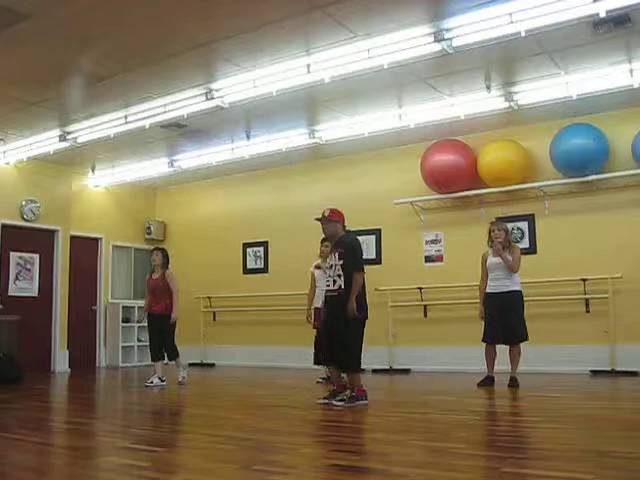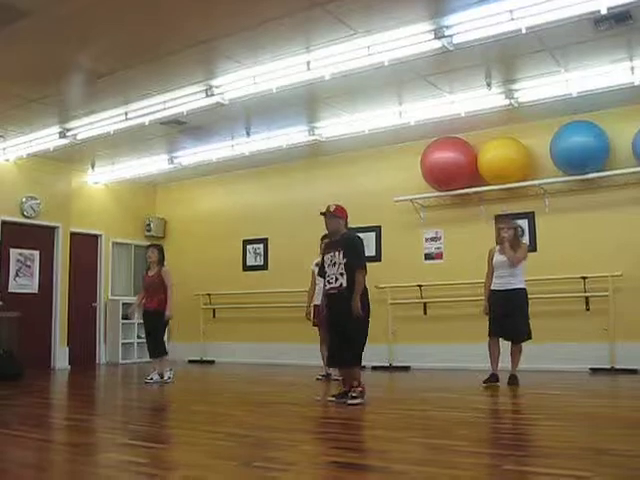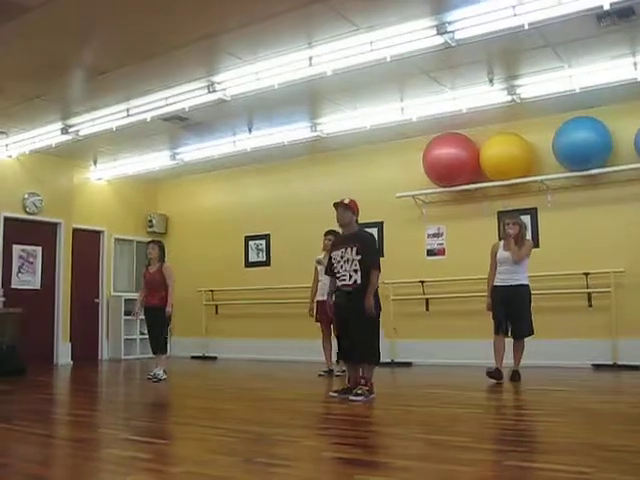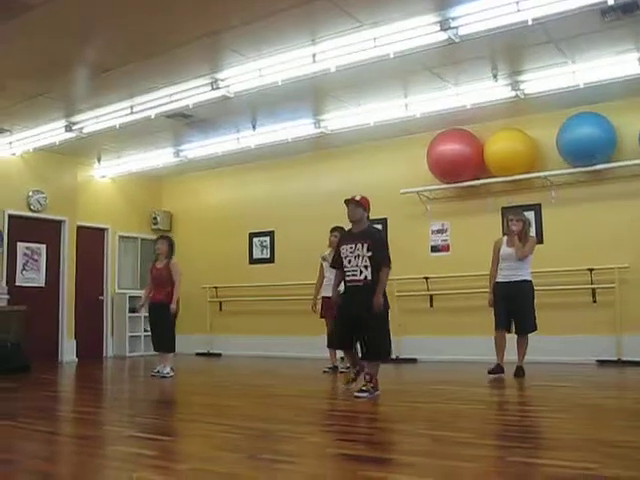
dt=0.3s
person 1, frame 1
left shoulder: (350, 242)
right shoulder: (335, 247)
left elbow: (359, 272)
left wrist: (352, 300)
right wrist: (326, 304)
left hip: (349, 306)
right hip: (334, 306)
left knee: (348, 350)
right knee: (329, 347)
left ankle: (359, 392)
right ankle: (339, 387)
person 1, frame 2
left shoulder: (353, 241)
right shoulder: (328, 246)
left elbow: (360, 271)
left wrist: (356, 299)
right wrist: (325, 300)
left hip: (352, 304)
right hip: (335, 304)
left knee: (351, 347)
right knee: (338, 349)
left ankle: (358, 388)
right ankle: (348, 387)
person 1, frame 3
left shoulder: (366, 238)
right shoulder: (336, 243)
left elbow: (375, 269)
left wrist: (370, 297)
right wrist: (330, 296)
left hip: (363, 301)
right hip: (343, 302)
left knee: (365, 344)
right knee: (347, 345)
left ankle: (367, 385)
right ankle: (353, 383)
person 1, frame 4
left shoulder: (376, 236)
right shoulder: (344, 239)
left elbow: (385, 267)
right elbow: (339, 267)
left wrist: (379, 293)
right wrist: (335, 289)
left hip: (371, 297)
right hip: (349, 296)
left knee: (374, 340)
right knee: (341, 336)
left ankle: (371, 382)
right ankle: (357, 365)
person 2, frame 1
left shoulder: (514, 249)
right shoulder: (486, 255)
left elbow: (514, 269)
right elbow: (483, 281)
left wrist: (501, 253)
right wrist: (481, 303)
left hip: (512, 295)
right hip: (492, 297)
left knee: (514, 338)
right knee: (490, 339)
left ankle: (513, 375)
right ankle: (490, 375)
person 2, frame 2
left shoulder: (522, 247)
right shoulder: (493, 251)
left elbow: (514, 261)
right elbow: (489, 277)
left wrist: (507, 244)
right wrist: (486, 300)
left hip: (516, 293)
right hip: (497, 294)
left knee: (517, 336)
right knee: (493, 334)
left ankle: (513, 373)
right ankle: (494, 373)
person 2, frame 3
left shoulder: (526, 244)
right shoulder: (497, 246)
left elbow: (517, 258)
right elbow: (492, 272)
left wrist: (512, 240)
right wrist: (488, 295)
left hip: (519, 289)
right hip: (499, 290)
left knee: (519, 333)
right knee: (499, 331)
left ankle: (516, 369)
right ankle: (498, 368)
person 2, frame 4
left shoulder: (530, 240)
right shoulder: (499, 242)
left elbow: (521, 255)
right elbow: (494, 269)
left wrist: (515, 237)
right wrist: (491, 292)
left hip: (522, 286)
right hip: (502, 286)
left knee: (523, 329)
right knee: (500, 327)
left ankle: (520, 365)
right ankle: (499, 364)
person 3, frame 1
right shoulder: (315, 266)
right elbow: (312, 289)
left wrist: (324, 267)
right wrist: (308, 308)
right hip: (319, 306)
right knee: (321, 341)
right ankle: (327, 373)
person 3, frame 2
right shoulder: (316, 263)
right elbow: (312, 286)
right wrist: (308, 306)
right hip: (319, 304)
right knee: (323, 338)
right ankle: (326, 370)
person 3, frame 3
right shoulder: (319, 259)
right elbow: (315, 283)
left wrist: (325, 263)
right wrist: (311, 302)
right hip: (321, 300)
right knee: (325, 334)
left ankle: (341, 366)
right ankle: (329, 366)
person 3, frame 4
right shoulder: (324, 256)
right elbow: (320, 279)
left wrist: (330, 260)
right wrist: (314, 298)
right hip: (326, 296)
right knee: (330, 331)
right ankle: (333, 363)
person 4, frame 1
left shoulder: (168, 273)
right shoulder: (149, 277)
left elbow: (175, 293)
left wrist: (174, 311)
right wrist: (143, 313)
left hip: (166, 313)
right hip: (153, 314)
left knee: (168, 343)
right knee: (154, 344)
left ankle: (181, 369)
right ankle: (159, 376)
person 4, frame 2
left shoulder: (163, 270)
right shoulder: (146, 273)
left elbow: (169, 289)
left wrist: (168, 308)
right wrist: (135, 306)
left hip: (160, 310)
right hip: (148, 310)
left knee: (158, 339)
right knee: (150, 341)
left ankle: (167, 370)
right ankle: (157, 372)
person 4, frame 3
left shoulder: (164, 267)
right shoulder: (146, 269)
left elbow: (171, 286)
right elbow: (144, 290)
left wrist: (169, 305)
right wrist: (138, 307)
left hip: (162, 306)
right hip: (149, 307)
left knee: (161, 336)
right knee: (153, 337)
left ankle: (162, 369)
right ankle: (158, 367)
person 4, frame 4
left shoulder: (172, 263)
right shoulder: (153, 265)
left elbow: (177, 283)
right elbow: (150, 285)
left wrist: (174, 303)
right wrist: (143, 301)
left hip: (168, 303)
right hip: (155, 303)
left knee: (167, 333)
right knee: (156, 334)
left ankle: (169, 366)
right ankle: (162, 364)
